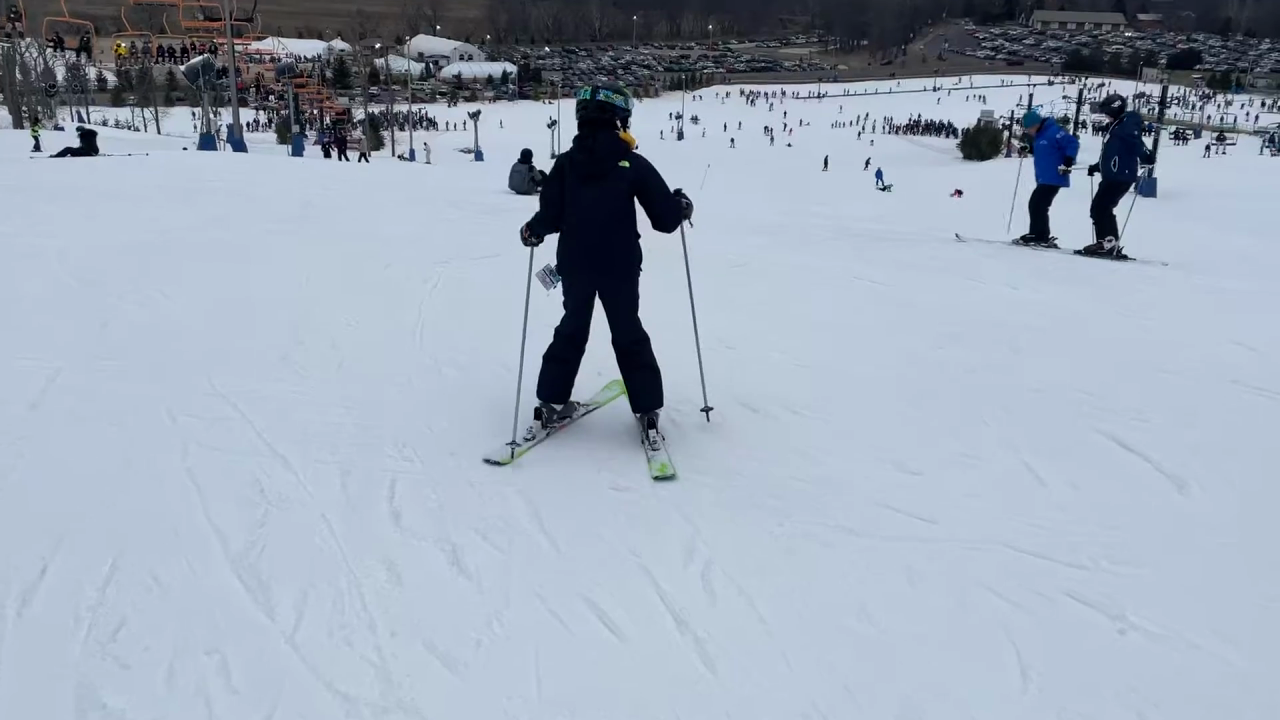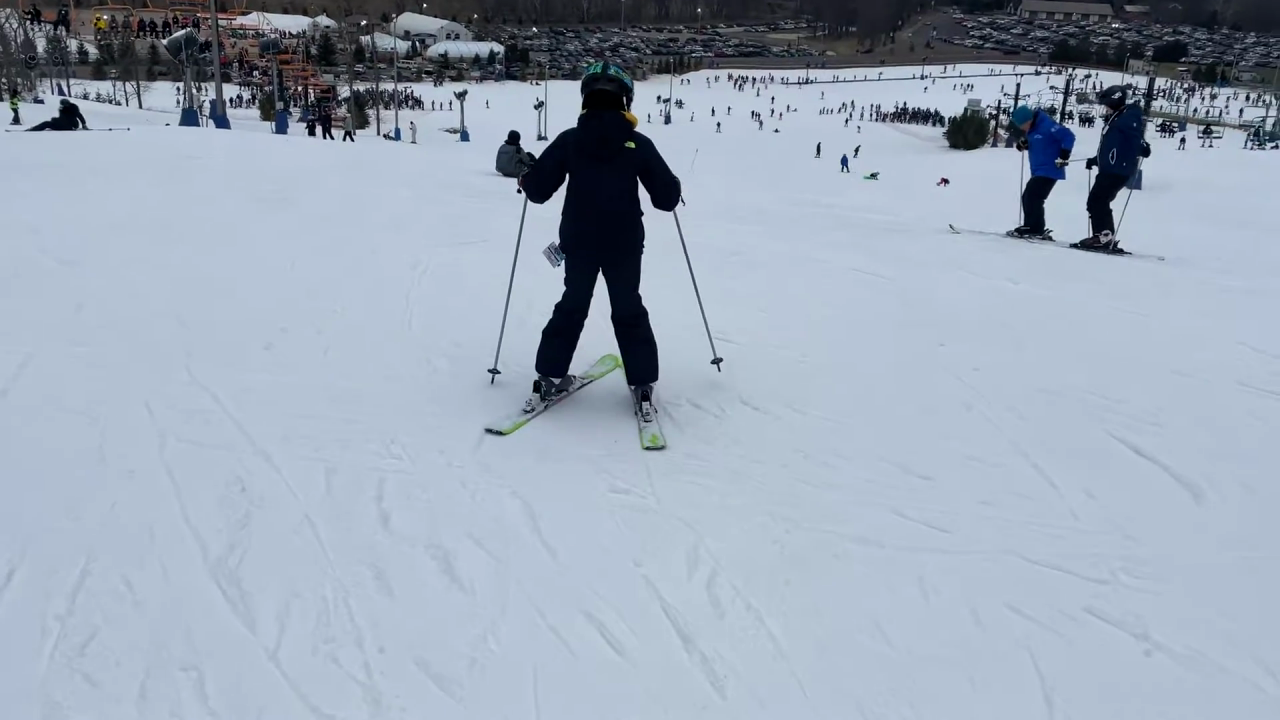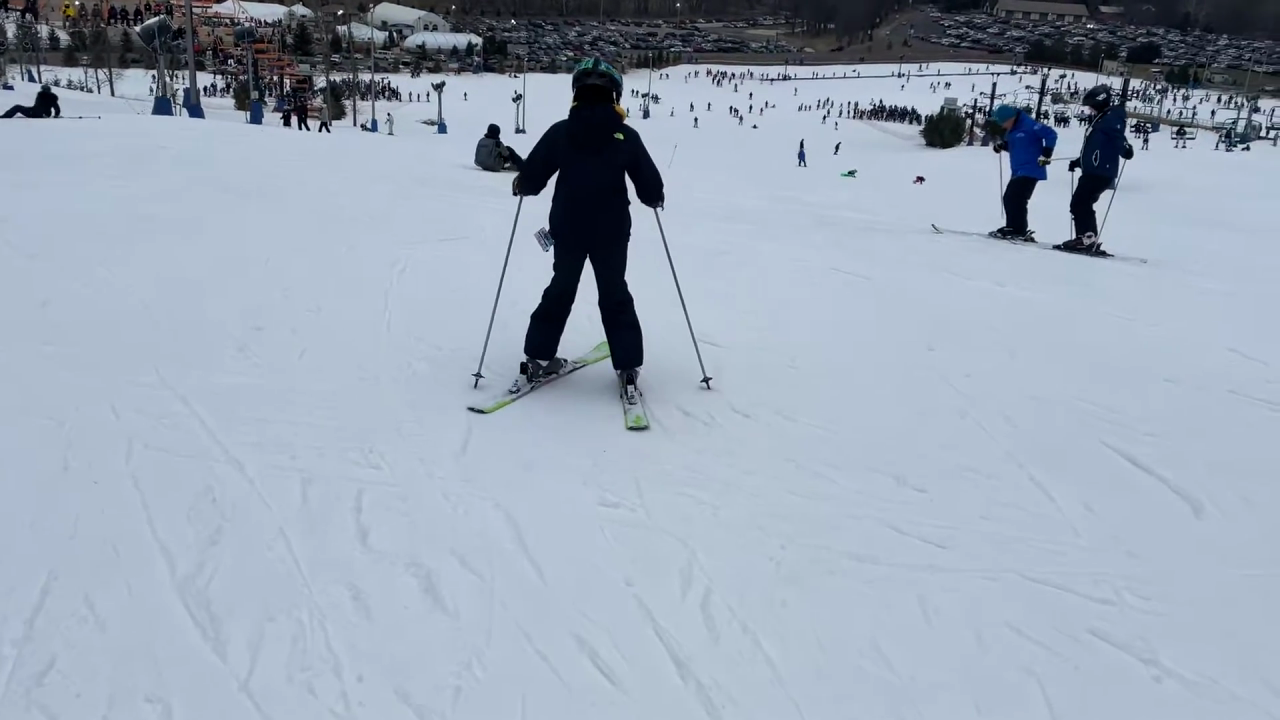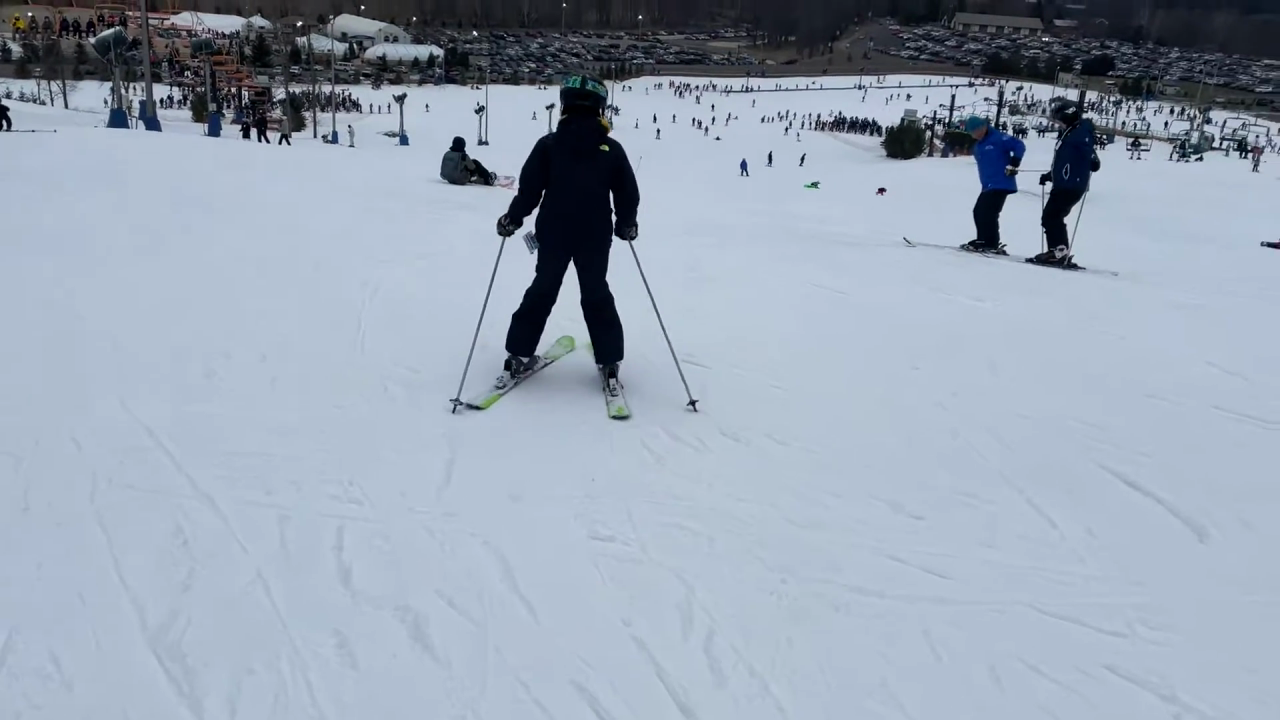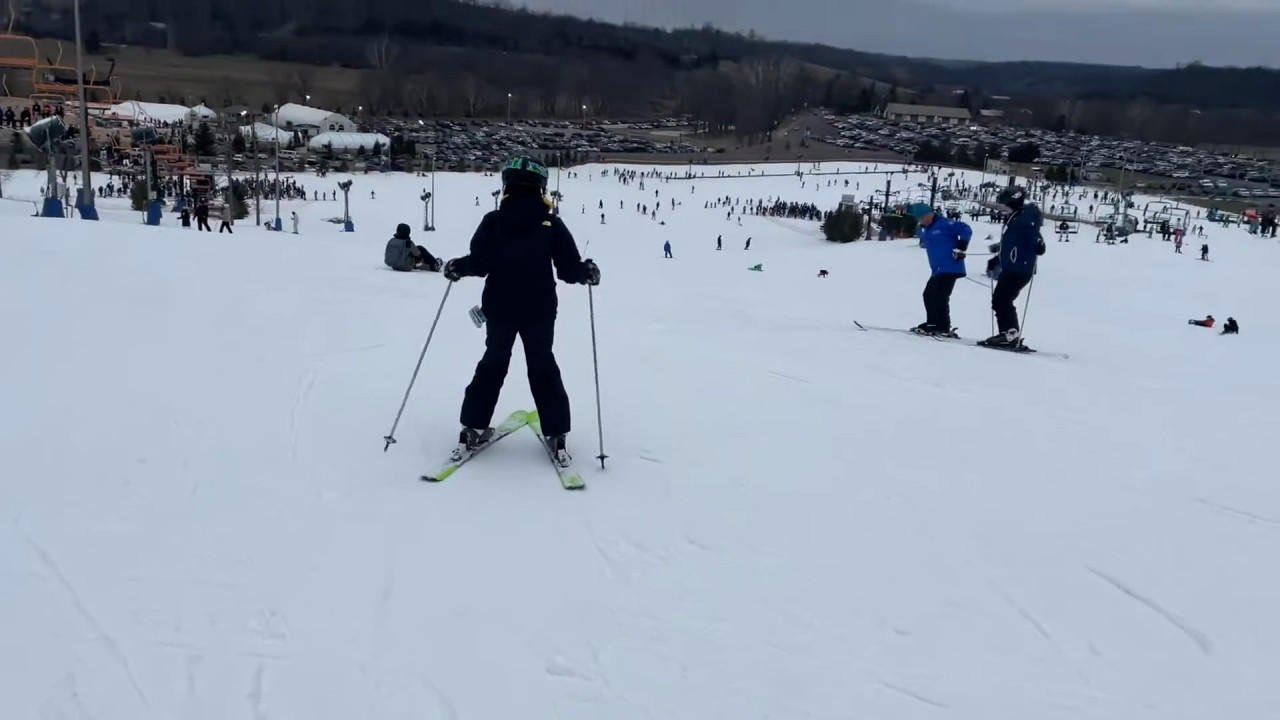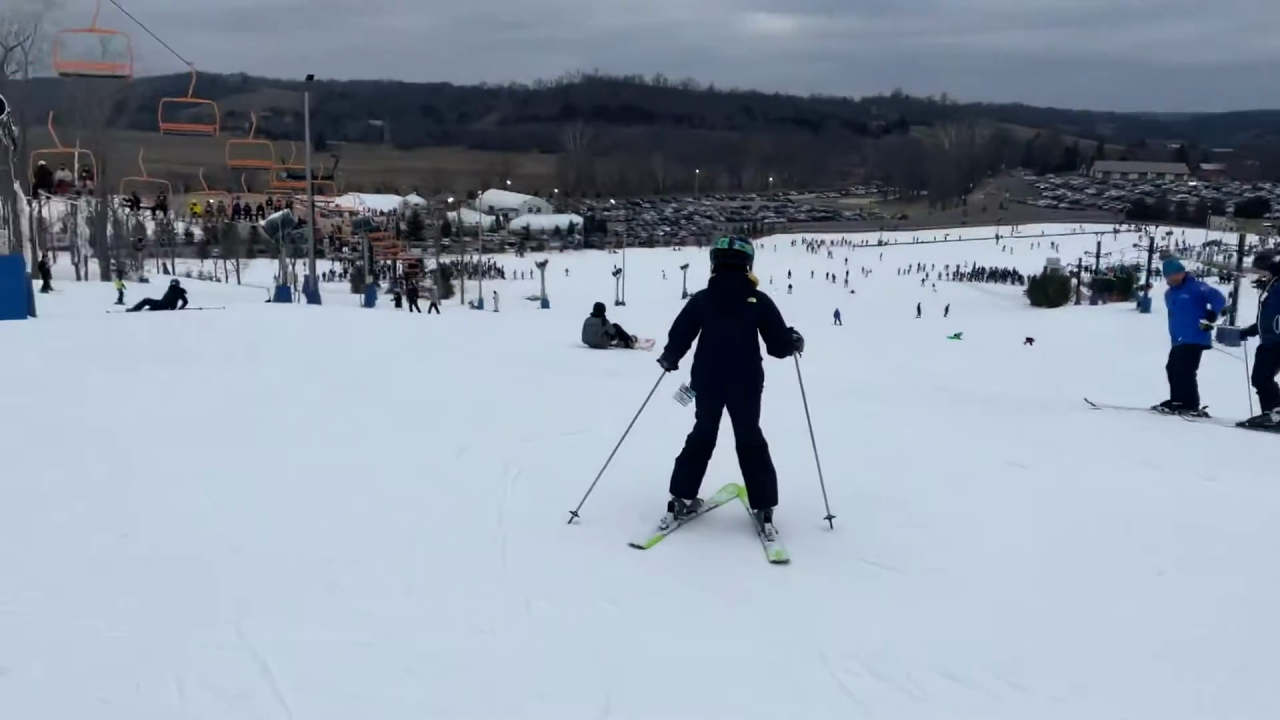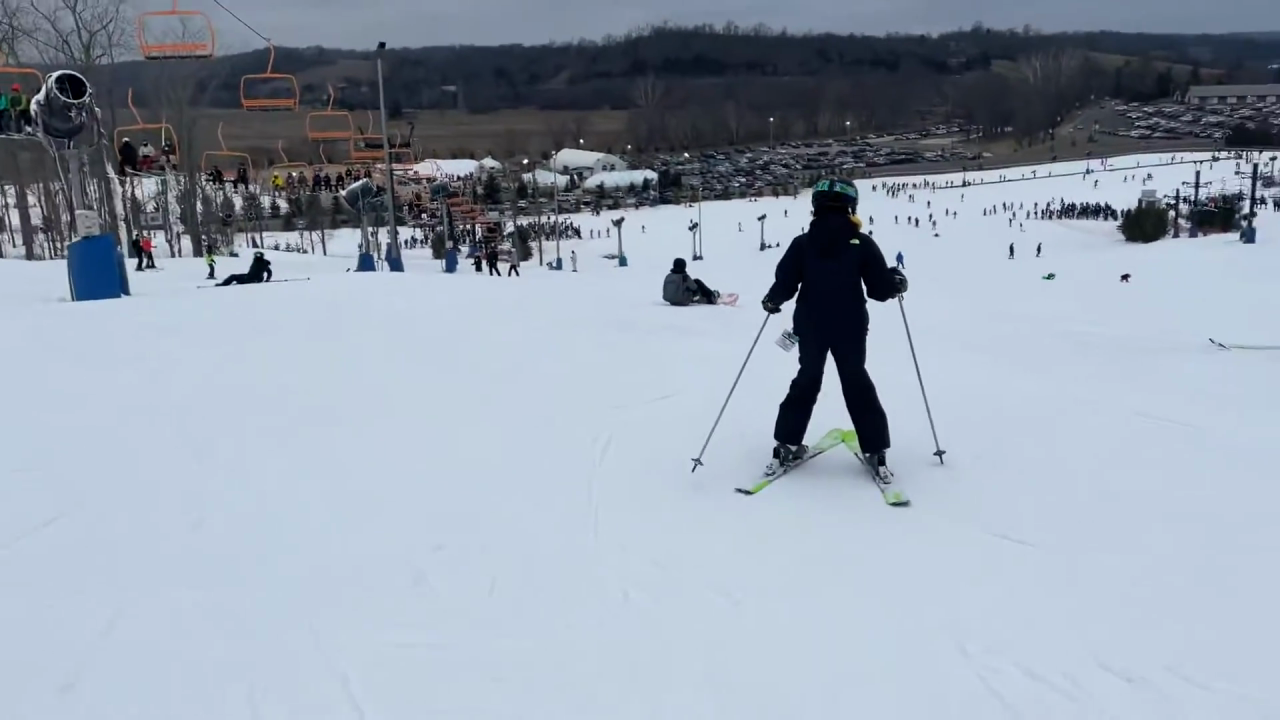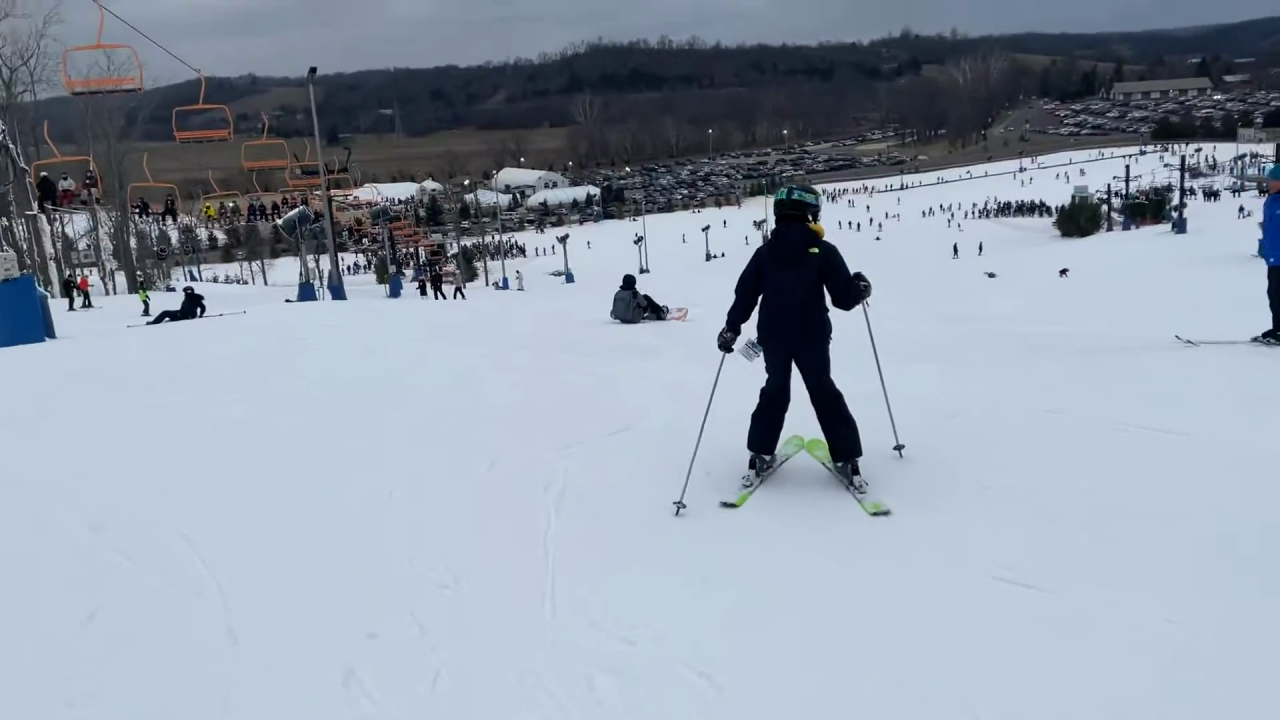
dt=0.5s
person 1, frame 1
left shoulder: (566, 162)
right shoulder: (634, 164)
left elbow: (551, 215)
right elbow: (665, 217)
left wrist: (532, 231)
right wrist: (682, 208)
left hip: (574, 265)
right hip: (620, 267)
left knee: (571, 330)
right knee: (629, 335)
left ankle: (552, 402)
right ankle: (647, 410)
person 1, frame 2
left shoulder: (569, 140)
right shoulder: (638, 144)
left elbow: (538, 189)
right elbow: (666, 196)
left wrist: (526, 181)
right wrist: (673, 191)
left hip: (578, 242)
right hip: (624, 244)
left knee: (572, 305)
right knee: (629, 310)
left ankle: (550, 376)
right ankle: (642, 383)
person 1, frame 3
left shoulder: (560, 132)
right shoulder: (626, 136)
left elbow: (531, 178)
right elbow: (650, 186)
left wrist: (520, 185)
right wrist: (655, 199)
left hip: (568, 230)
right hip: (611, 232)
left knee: (560, 290)
right knee: (615, 296)
left ankle: (538, 358)
right ankle: (628, 368)
person 1, frame 4
left shoulder: (548, 144)
right shoulder: (611, 149)
left elbow: (530, 190)
right elbow: (627, 195)
left wrist: (512, 218)
right wrist: (626, 225)
left hip: (553, 234)
right hip: (595, 237)
left knee: (541, 292)
right knee: (597, 297)
left ankle: (518, 357)
right ankle: (609, 365)
person 1, frame 5
left shoulder: (494, 220)
right shoulder: (552, 224)
left elbow: (480, 263)
right elbow: (569, 268)
left wrist: (456, 267)
right wrist: (589, 272)
left hip: (500, 308)
right hip: (540, 310)
left knee: (493, 364)
right knee: (543, 368)
left ankle: (473, 429)
right ankle: (556, 435)
person 1, frame 6
left shoulder: (701, 299)
right shoulder: (758, 300)
left elbow: (680, 337)
right elbow: (778, 345)
left wrist: (668, 359)
right wrist: (794, 343)
left hip: (707, 382)
right hip: (746, 384)
left knee: (702, 436)
right knee: (751, 441)
left ankle: (682, 498)
right ankle: (764, 508)
person 1, frame 7
left shoulder: (802, 242)
right shoulder: (861, 243)
left elbow: (785, 283)
right elbow: (880, 289)
left wrist: (772, 300)
right wrist: (897, 283)
left hip: (810, 327)
right hip: (849, 328)
left knee: (806, 382)
right knee: (857, 385)
left ankle: (787, 445)
right ankle: (875, 452)
person 1, frame 8
left shoulder: (764, 253)
right shoulder: (824, 251)
left elbow: (745, 295)
right elbow: (843, 298)
left wrist: (731, 327)
right wrist: (860, 290)
left hip: (773, 337)
right hip: (812, 337)
left knee: (774, 391)
right knee: (824, 394)
left ankle: (760, 455)
right ankle: (847, 461)
